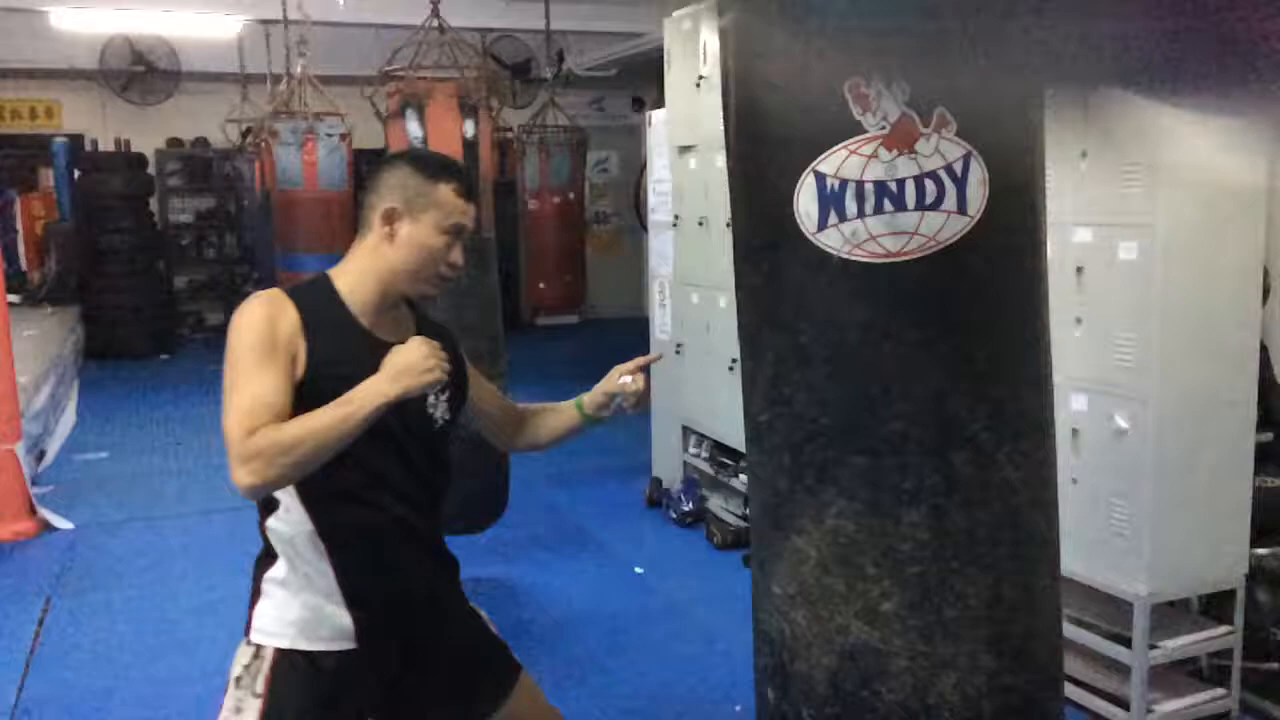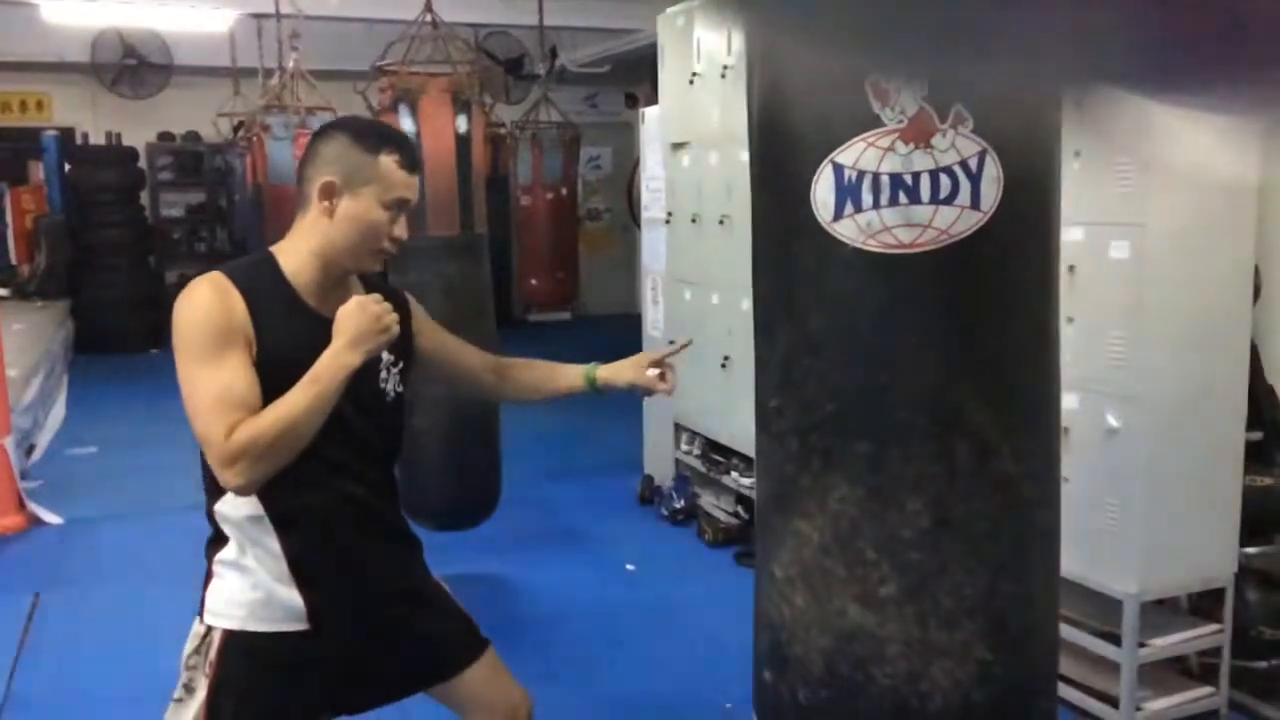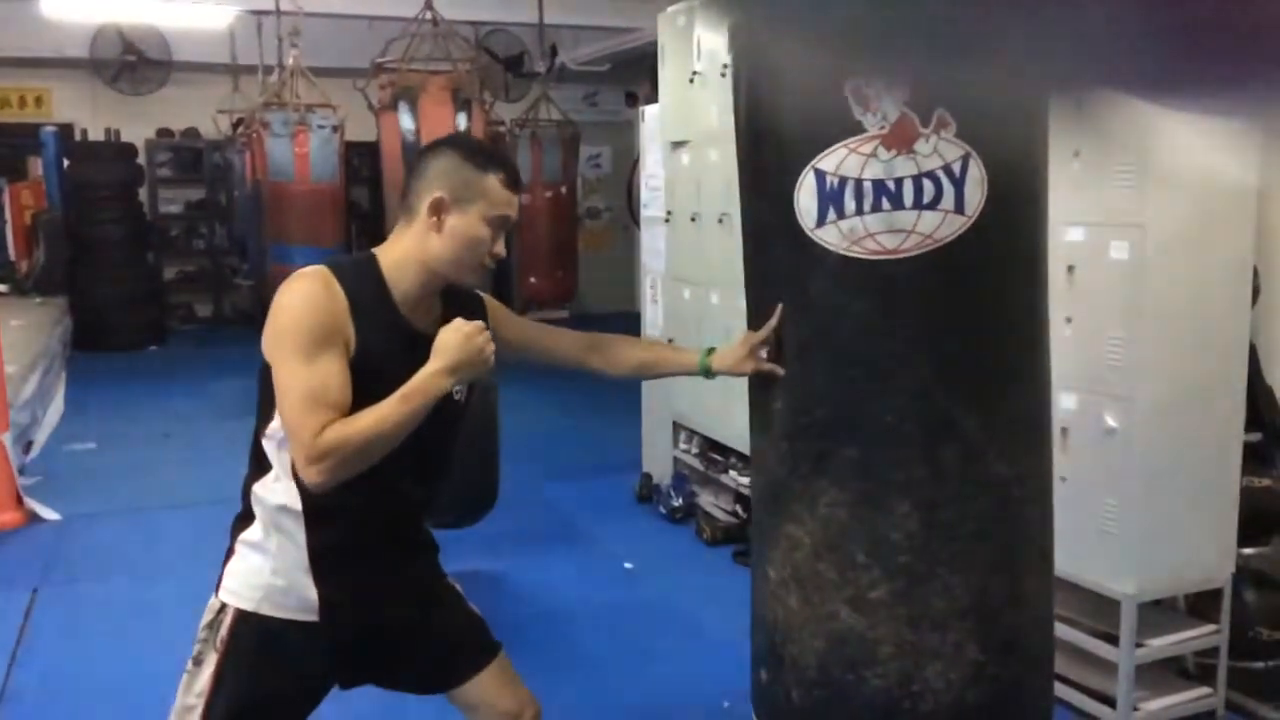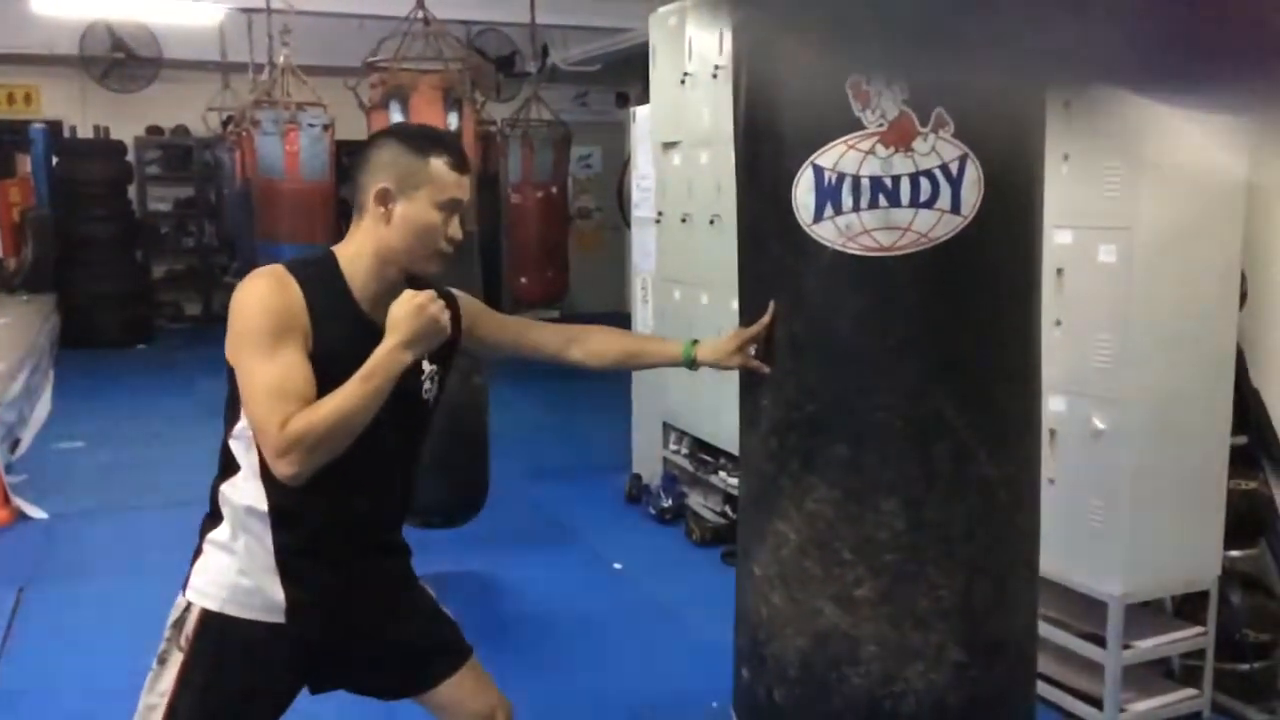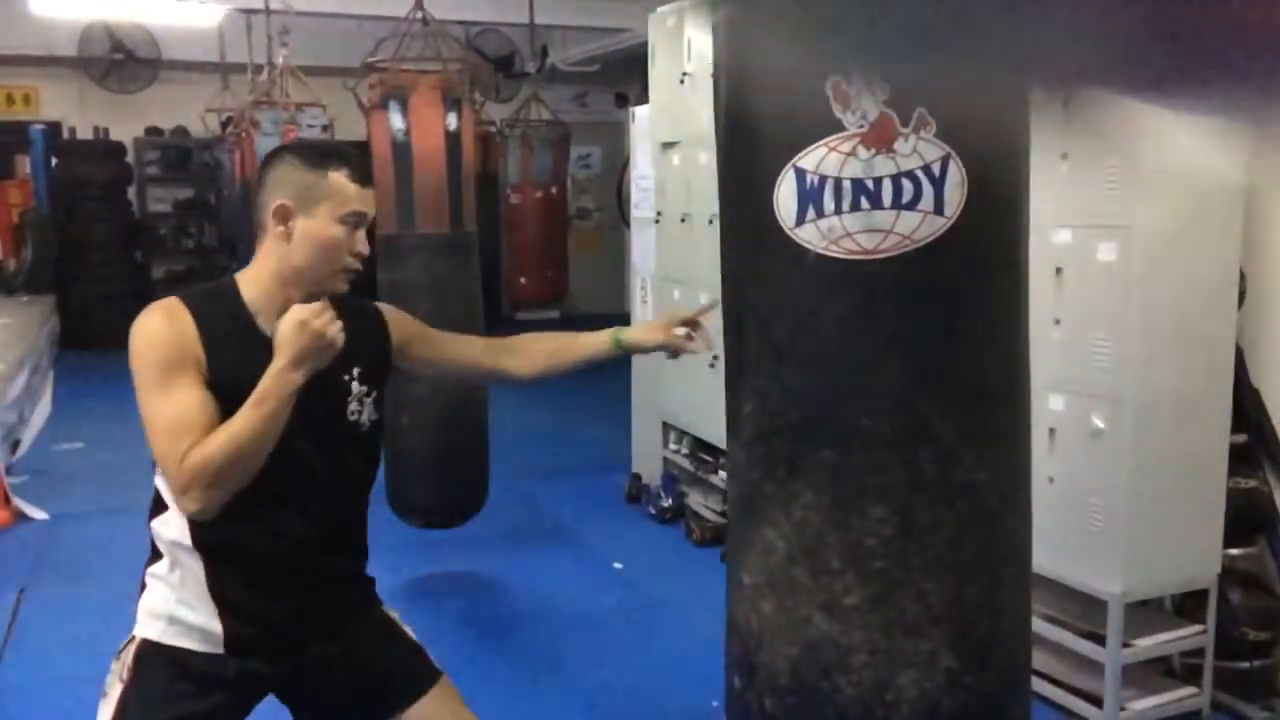
dt=1s
person 1, frame 1
left shoulder: (432, 342)
right shoulder: (277, 317)
left elbow: (511, 427)
right elbow: (252, 468)
left wrist: (593, 404)
right wrist: (383, 387)
left hip: (425, 602)
right hip: (311, 624)
person 1, frame 2
left shoulder: (390, 307)
right shoulder: (218, 302)
left elbow: (494, 375)
right elbow: (238, 465)
left wrist: (605, 374)
right wrist: (345, 354)
left hip: (386, 574)
right hip: (268, 604)
person 1, frame 3
left shoulder: (469, 312)
right shoulder: (317, 297)
left elbow: (593, 350)
right elbow: (319, 462)
left wrist: (712, 360)
right wrist: (441, 373)
left hip: (400, 567)
right hip: (285, 587)
person 1, frame 4
left shoulder: (442, 310)
right shoulder: (274, 295)
left elbow: (573, 342)
right elbow: (290, 455)
left wrist: (697, 352)
right wrist: (399, 349)
left hip: (373, 574)
right hip: (254, 590)
person 1, frame 5
left shoulder: (374, 327)
right shoulder: (174, 328)
left elbow: (506, 356)
right elbow: (197, 491)
left wrist: (631, 337)
right wrist: (291, 369)
left hip: (334, 606)
right hip: (200, 626)
